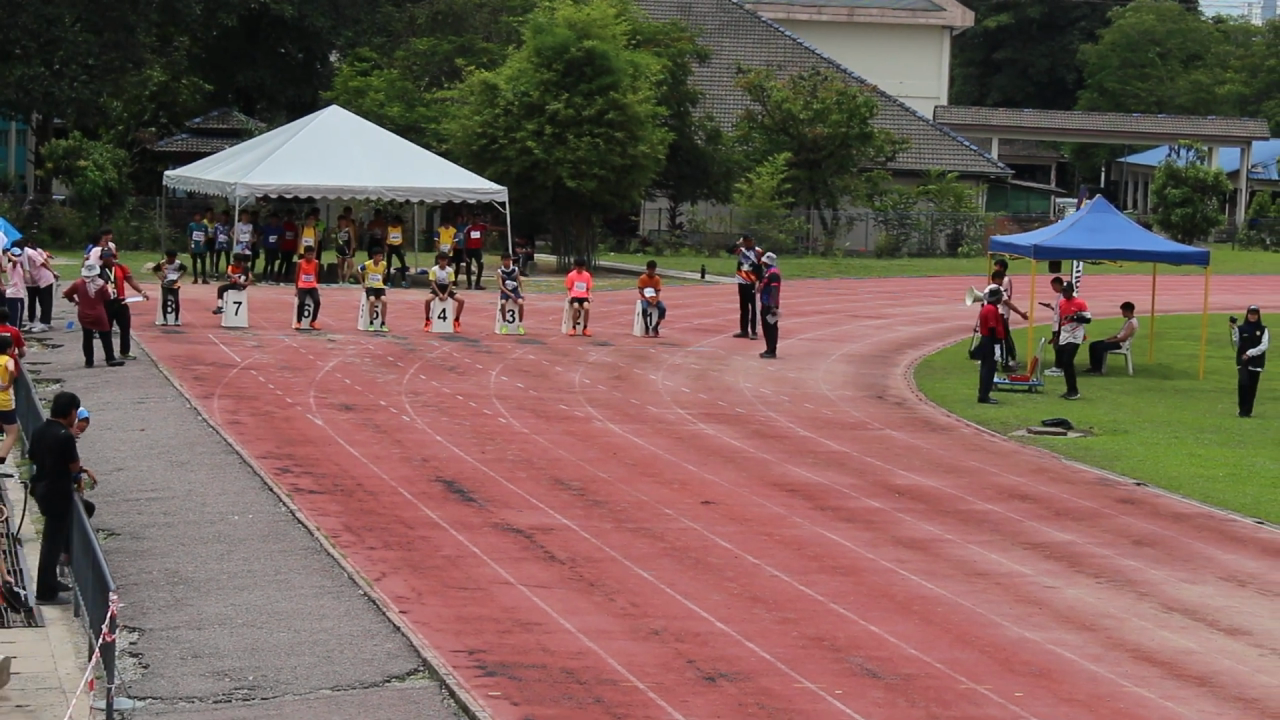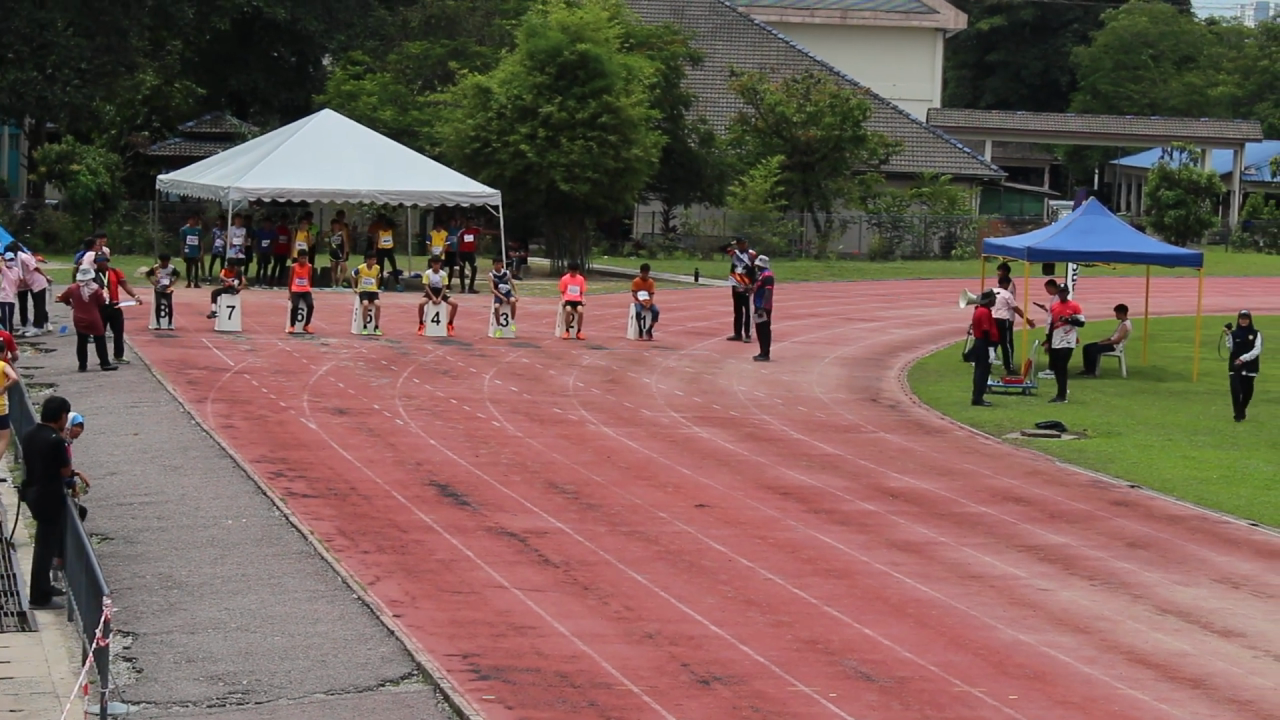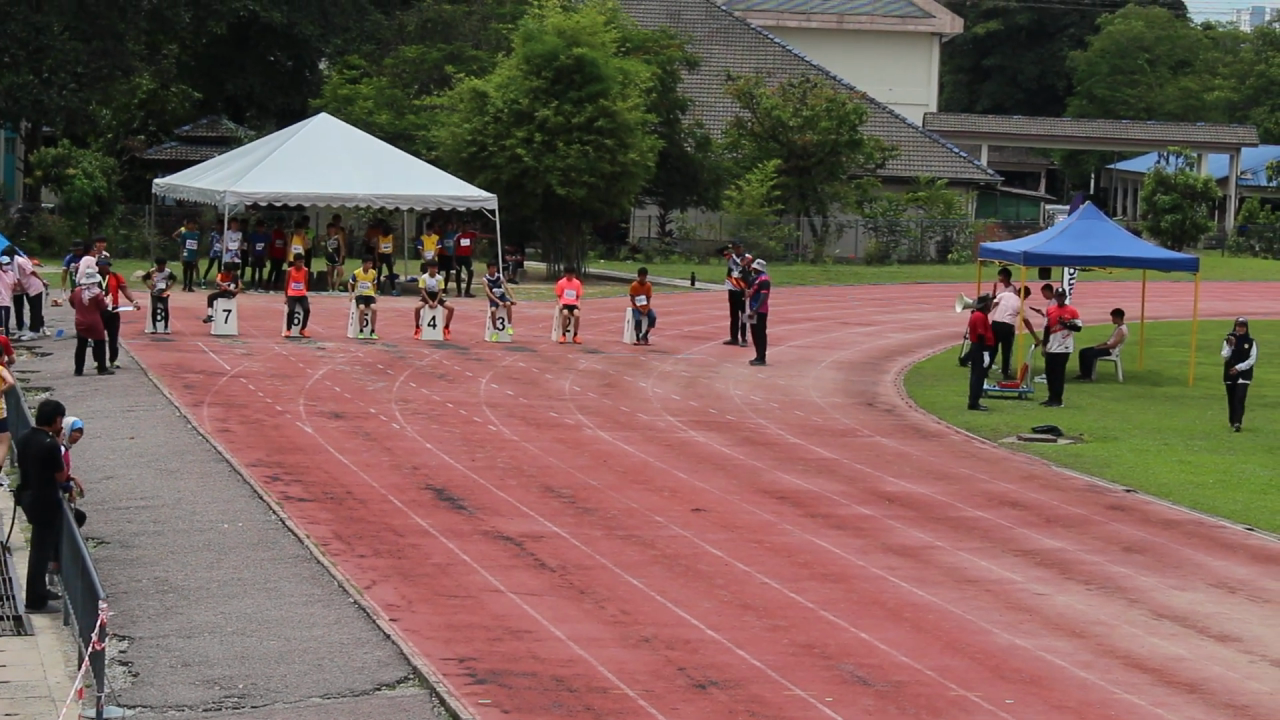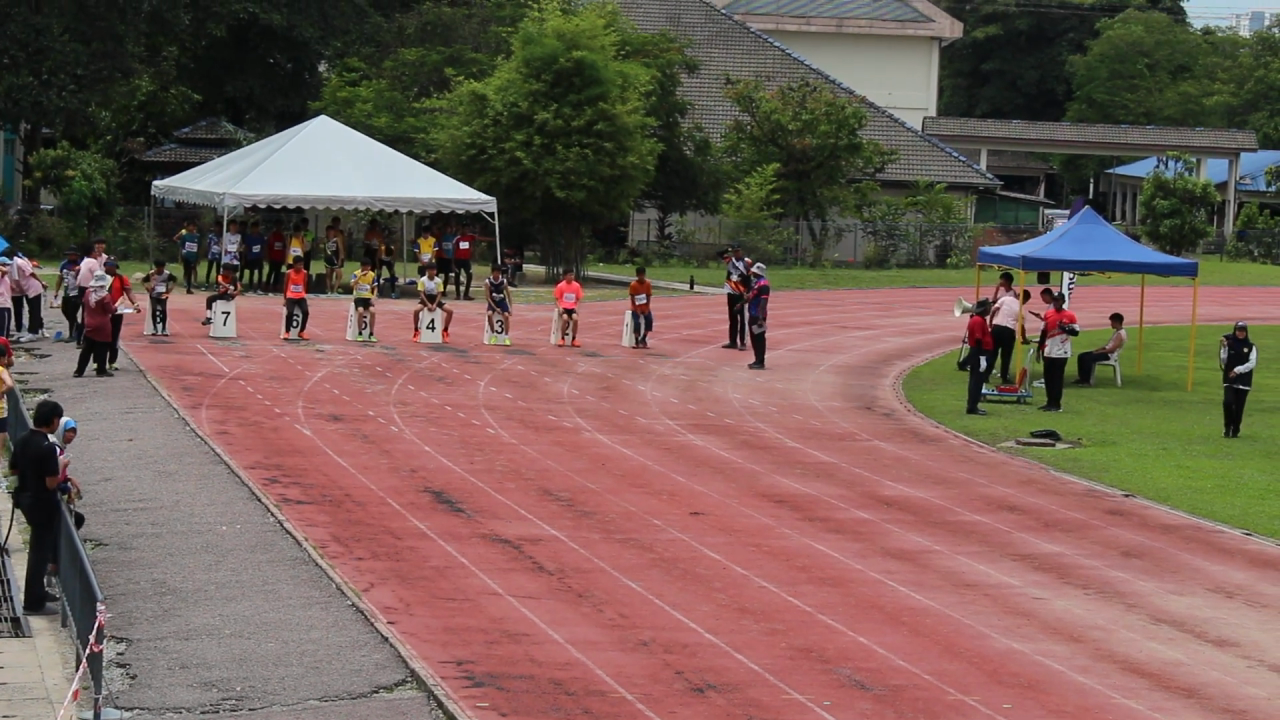
dt=0.4s
person 1, frame 1
left shoulder: (39, 431)
right shoulder: (65, 436)
left elbow: (32, 458)
right elbow: (75, 467)
left hip: (43, 488)
right hip: (57, 493)
left knee: (52, 538)
right knee: (53, 541)
left ankle: (50, 582)
right ankle: (46, 592)
person 1, frame 2
left shoulder: (29, 435)
right shoulder: (55, 440)
right elbow: (66, 472)
right wrist: (62, 442)
left hip: (33, 493)
right hip: (48, 498)
left knee: (45, 543)
right knee: (46, 546)
left ankle: (43, 586)
right ankle: (39, 597)
person 1, frame 3
left shoulder: (24, 439)
right shoulder: (50, 445)
right elbow: (60, 477)
left hip: (28, 496)
right hip: (44, 501)
left knee: (41, 546)
right knee: (41, 549)
left ankle: (39, 590)
right ankle: (35, 601)
person 1, frame 4
left shoulder: (22, 441)
right shoulder: (47, 447)
left elbow: (13, 469)
right elbow: (51, 483)
right wrist: (60, 466)
left hip: (26, 499)
right hip: (42, 503)
left knee: (40, 548)
right knee: (40, 551)
left ankle: (37, 592)
right ankle: (33, 603)
